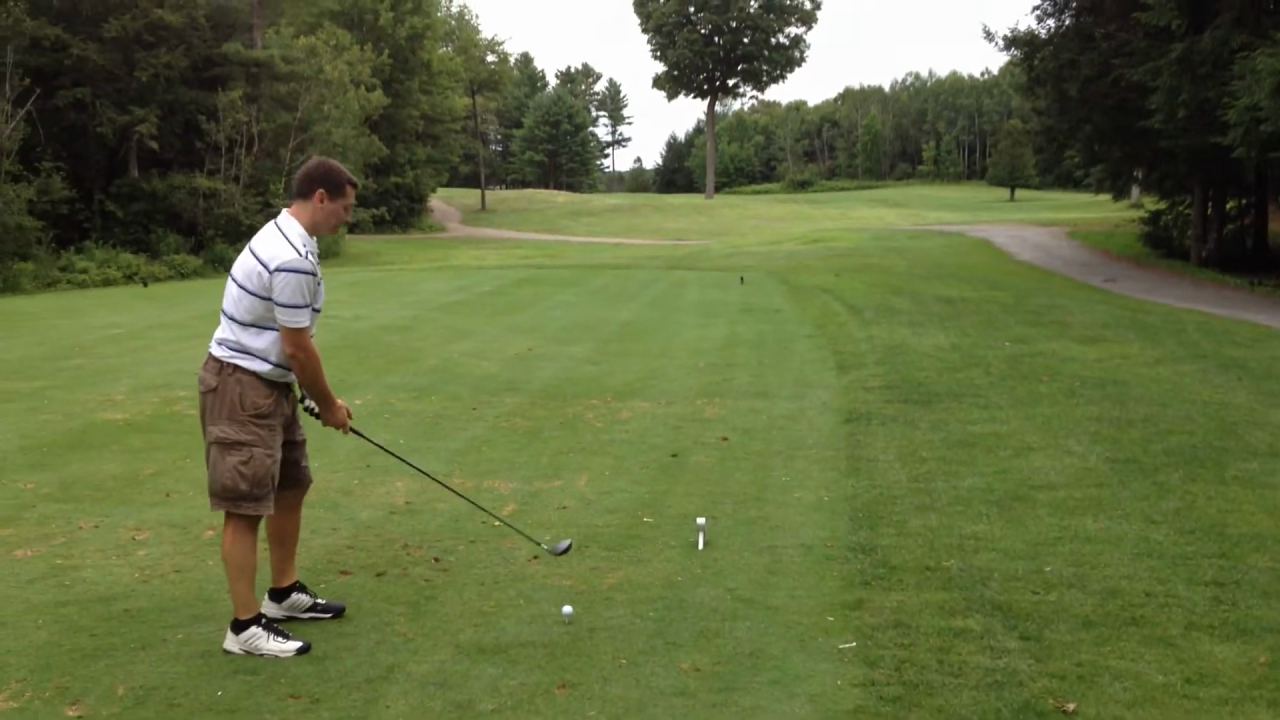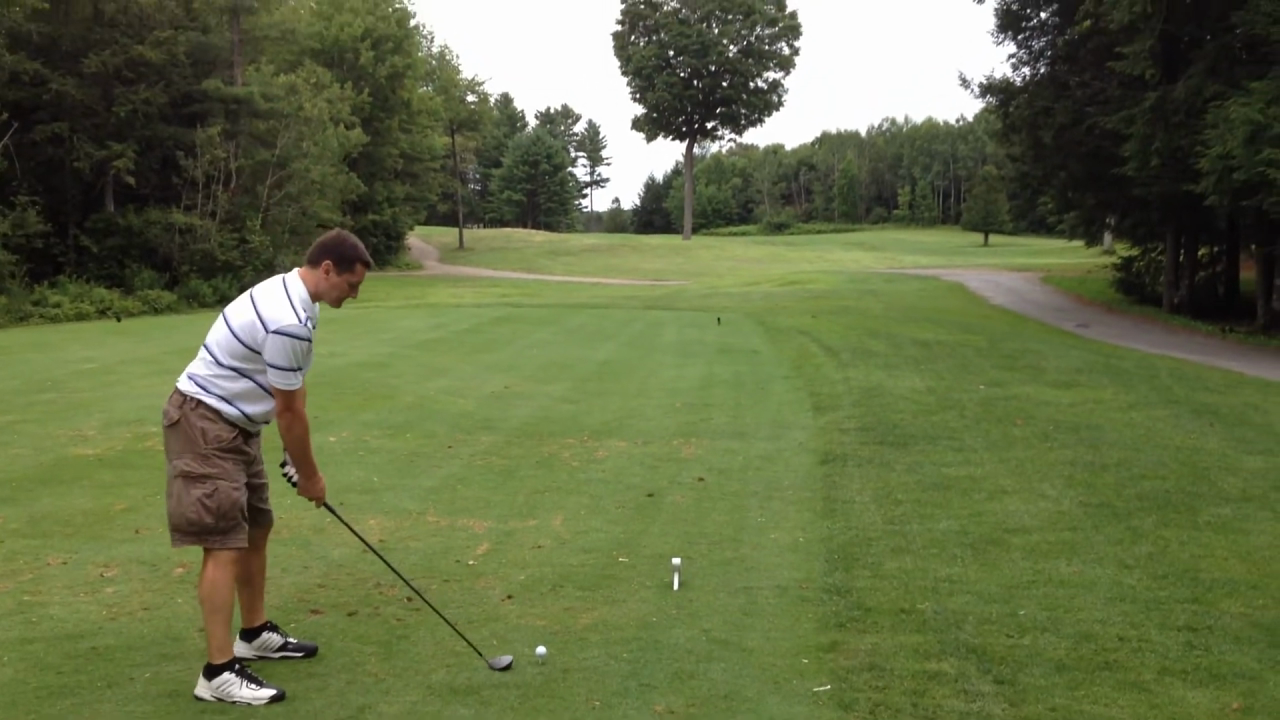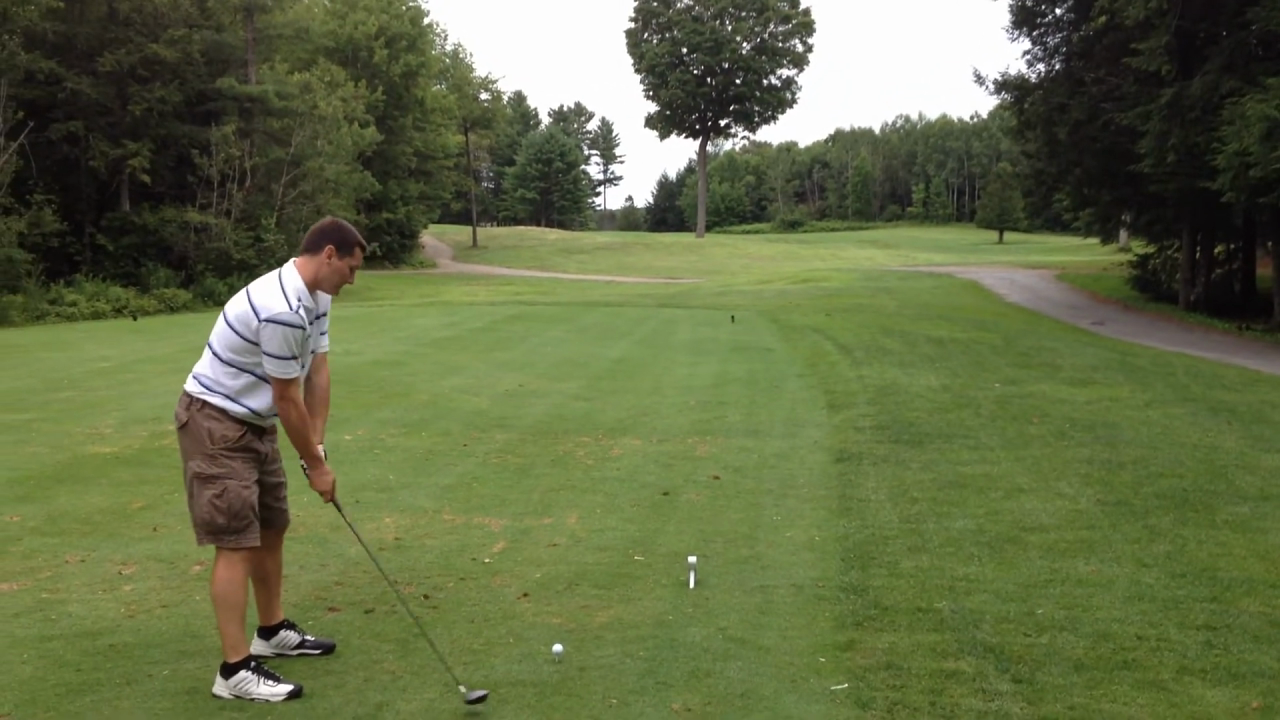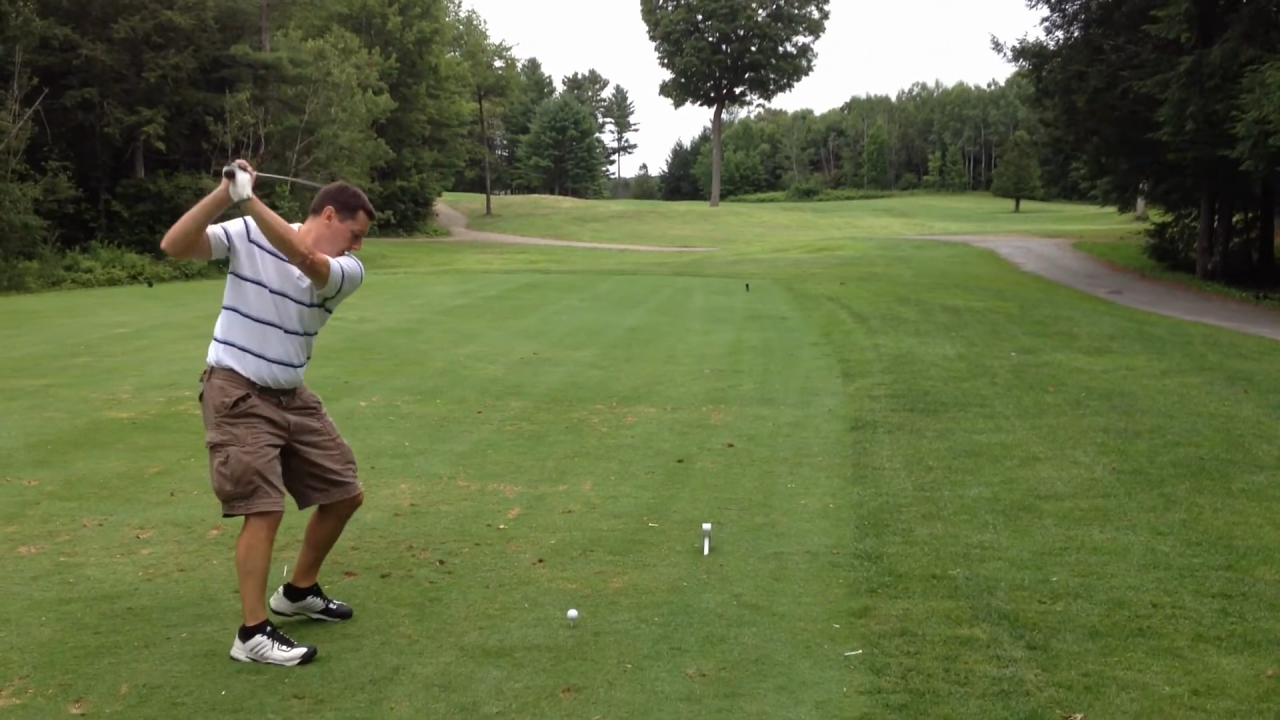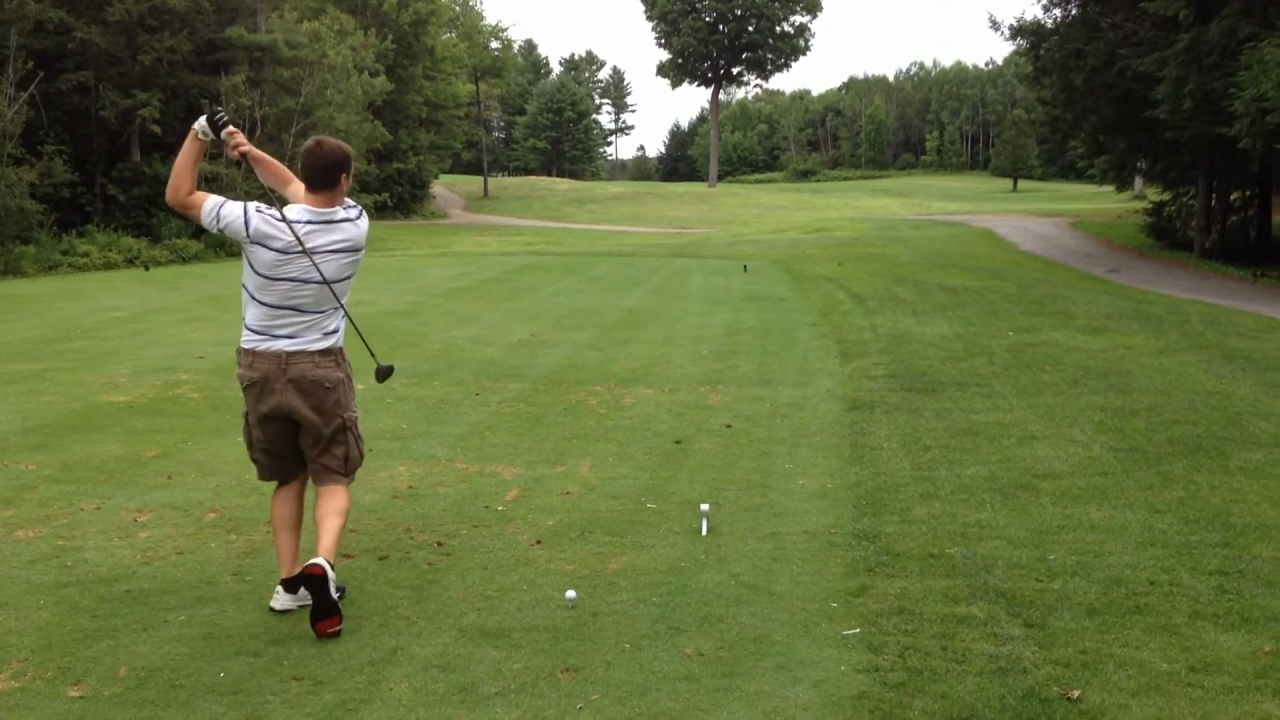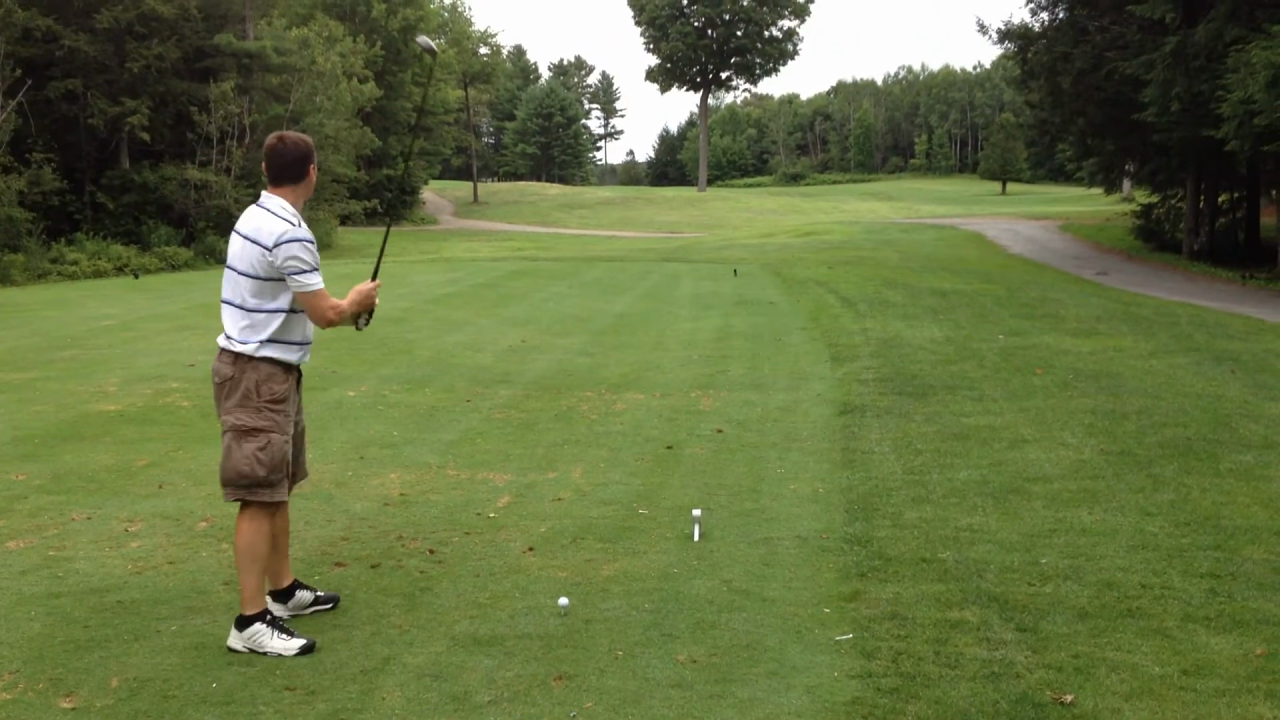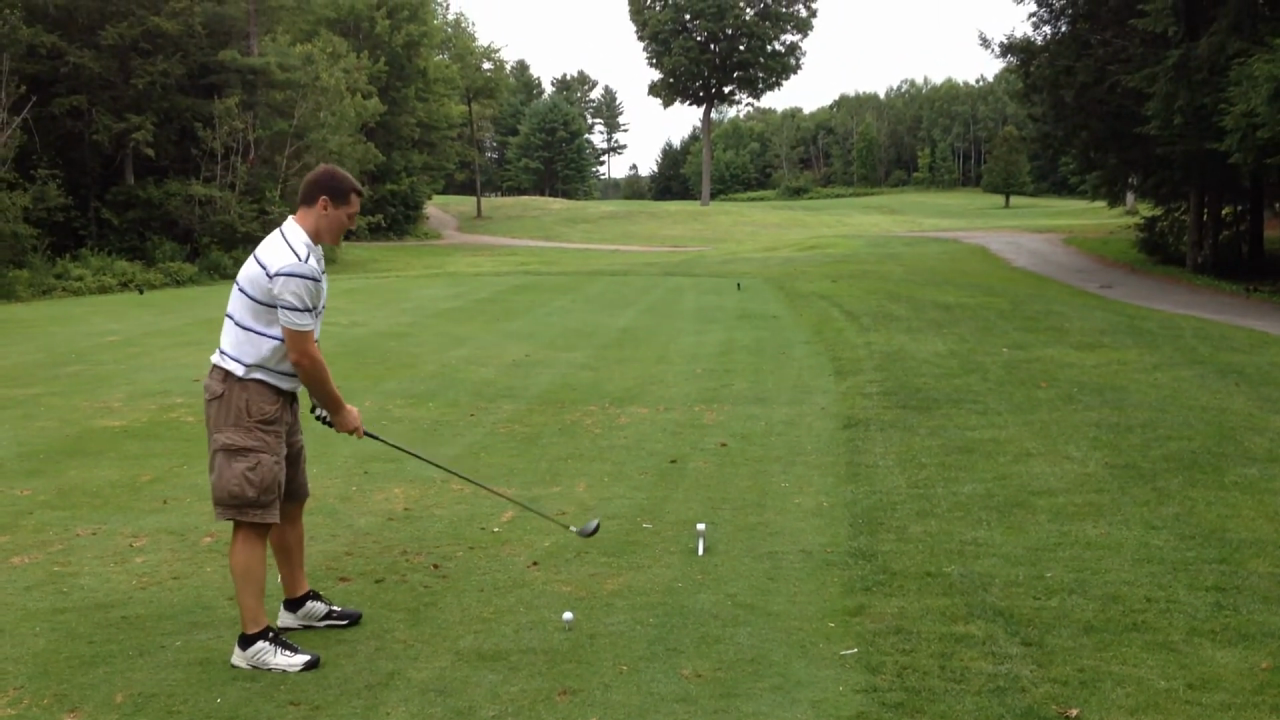
dt=0.7s
person 1, frame 1
left shoulder: (290, 237)
right shoulder: (292, 260)
left elbow: (297, 339)
right elbow: (298, 349)
left wrist: (322, 397)
right wrist: (329, 405)
left hip: (267, 383)
right hip: (242, 384)
left knee: (289, 489)
right knee: (248, 506)
left ankle: (283, 593)
right ankle: (245, 625)
person 1, frame 2
left shoulder: (290, 291)
right shoulder: (288, 323)
left elbow: (292, 394)
right elbow: (288, 411)
left wrist: (299, 461)
right wrist: (309, 474)
left hip: (232, 422)
right hip: (204, 421)
left knee: (255, 531)
right knee: (224, 544)
left ankle: (254, 634)
right ankle: (219, 672)
person 1, frame 3
left shoulder: (317, 298)
right shoulder: (279, 308)
left elbow: (319, 372)
right elbow: (286, 398)
left wrist: (317, 447)
right wrist: (317, 463)
left hip: (254, 424)
right hip: (216, 422)
left knee: (269, 530)
right knee: (237, 543)
left ankle: (272, 631)
right ankle: (235, 670)
person 1, frame 4
left shoulder: (348, 271)
right shoulder: (248, 235)
left elbow: (306, 259)
right elbow: (174, 247)
left wrist: (250, 202)
right wrist: (225, 194)
left hip: (291, 396)
right hip: (236, 392)
left knee: (345, 494)
right knee: (264, 510)
left ankle: (299, 591)
right ankle: (252, 633)
person 1, frame 5
left shoulder: (260, 225)
right shoulder: (356, 223)
left elbow: (179, 196)
right elbow: (298, 191)
left wrist: (200, 133)
right wrist: (251, 152)
left hip: (260, 366)
right hip: (321, 368)
left knee: (287, 476)
right knee: (333, 475)
left ankle: (290, 581)
right ankle: (322, 564)
person 1, frame 6
left shoulder: (254, 216)
right shoulder: (289, 234)
right elbow: (326, 314)
left wrist: (344, 299)
right wrist: (359, 297)
left hip: (250, 363)
right hip: (260, 372)
left knee: (275, 488)
right knee: (260, 494)
left ankle: (282, 590)
right ankle: (250, 621)
person 1, frame 7
left shoulder: (301, 247)
right shoulder: (295, 266)
left elbow: (303, 343)
right elbow: (302, 355)
left wrist: (326, 400)
right wrist: (339, 410)
left hip: (271, 392)
right hip: (246, 393)
left knee: (288, 501)
right knee: (255, 516)
left ankle: (299, 602)
right ankle: (254, 639)
